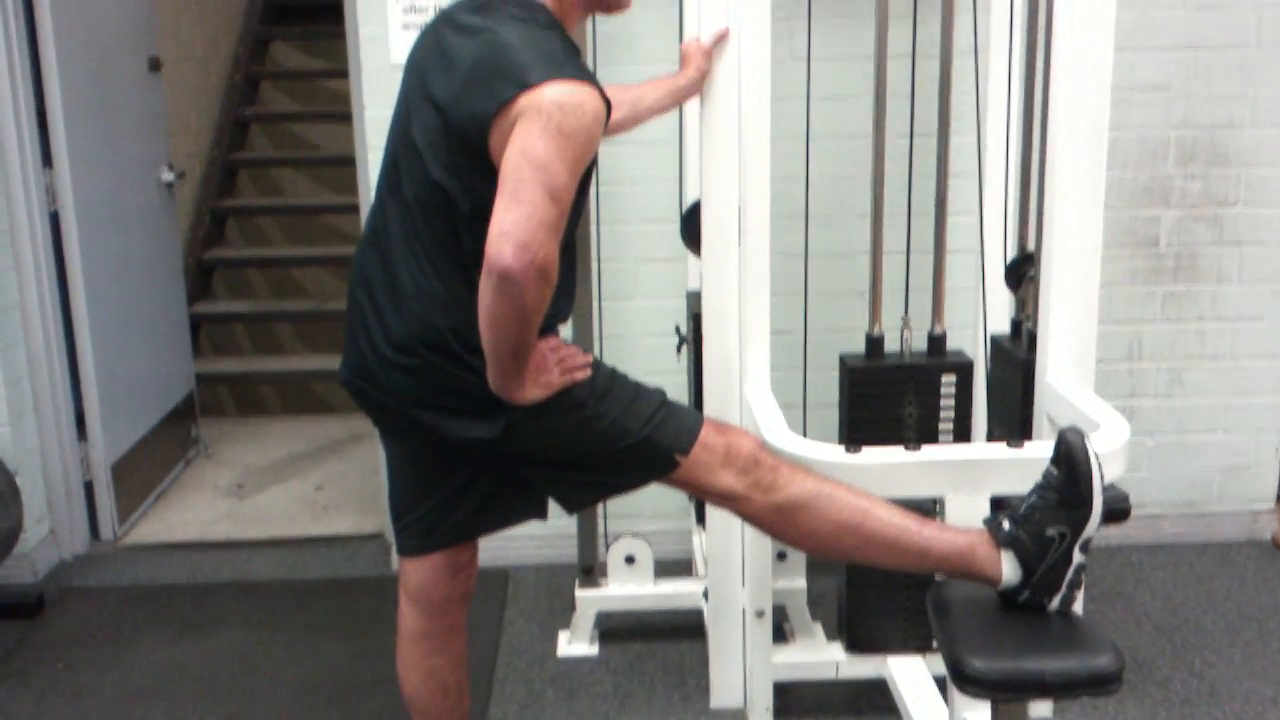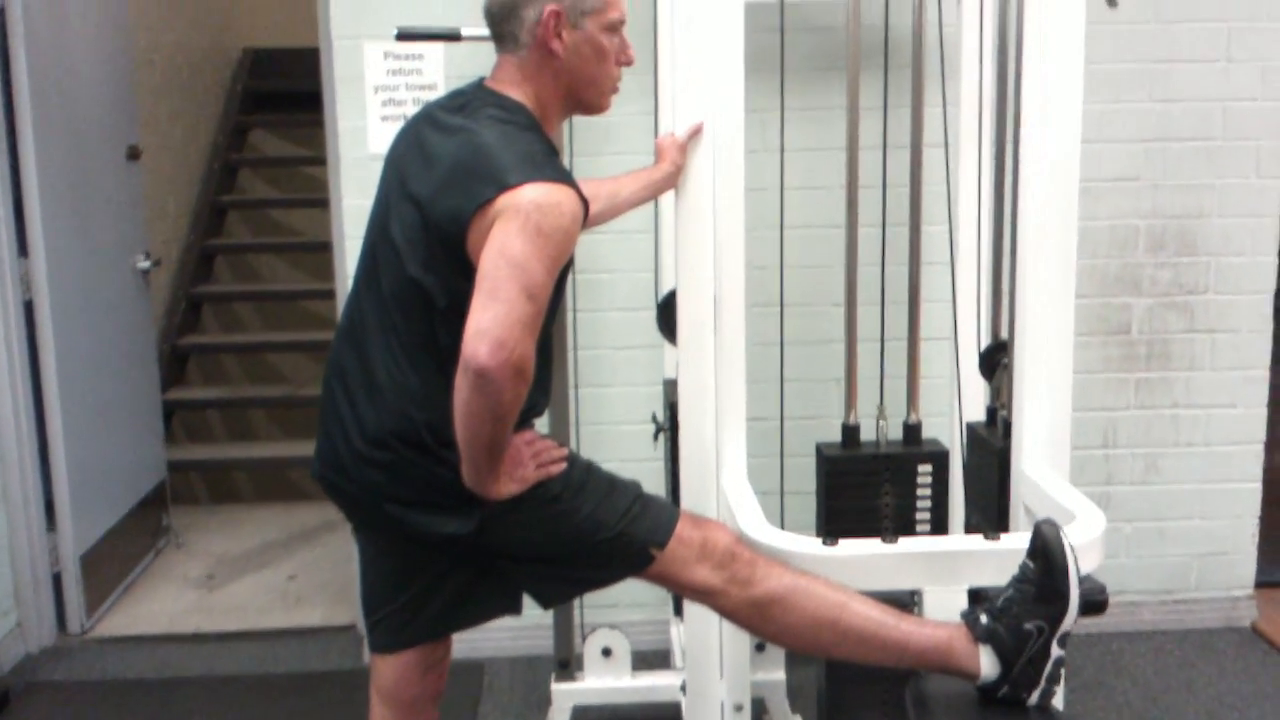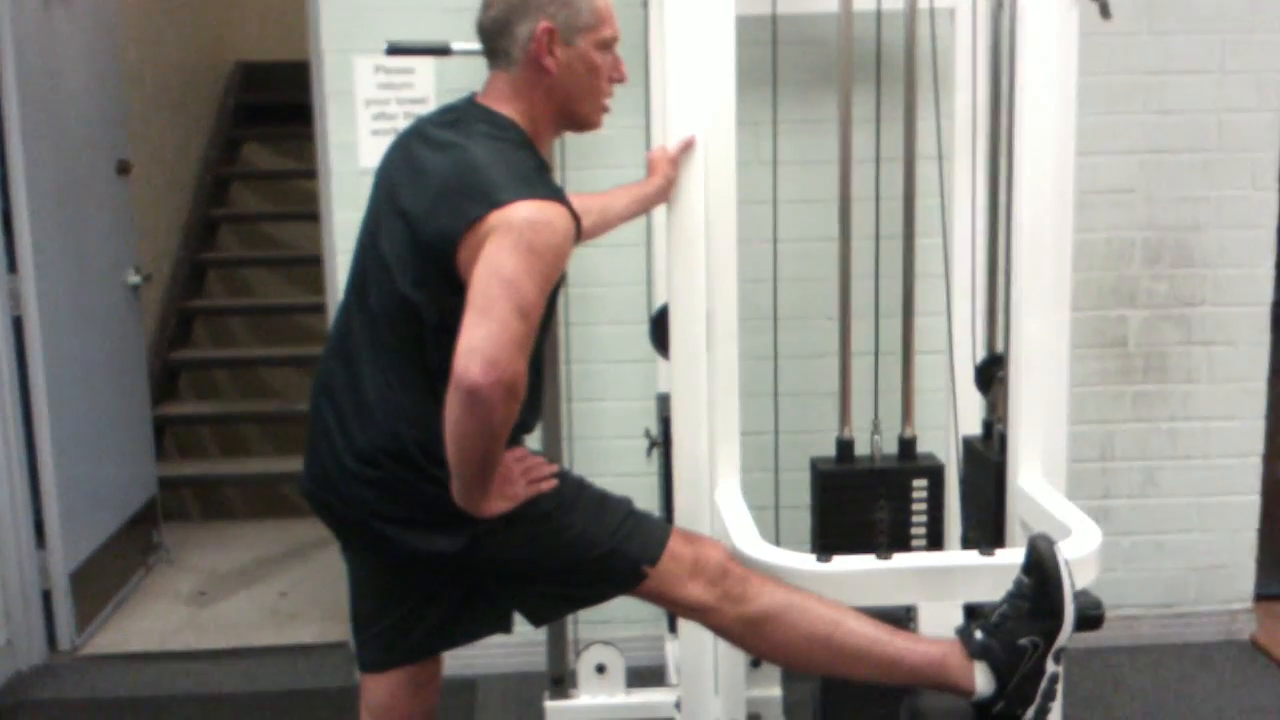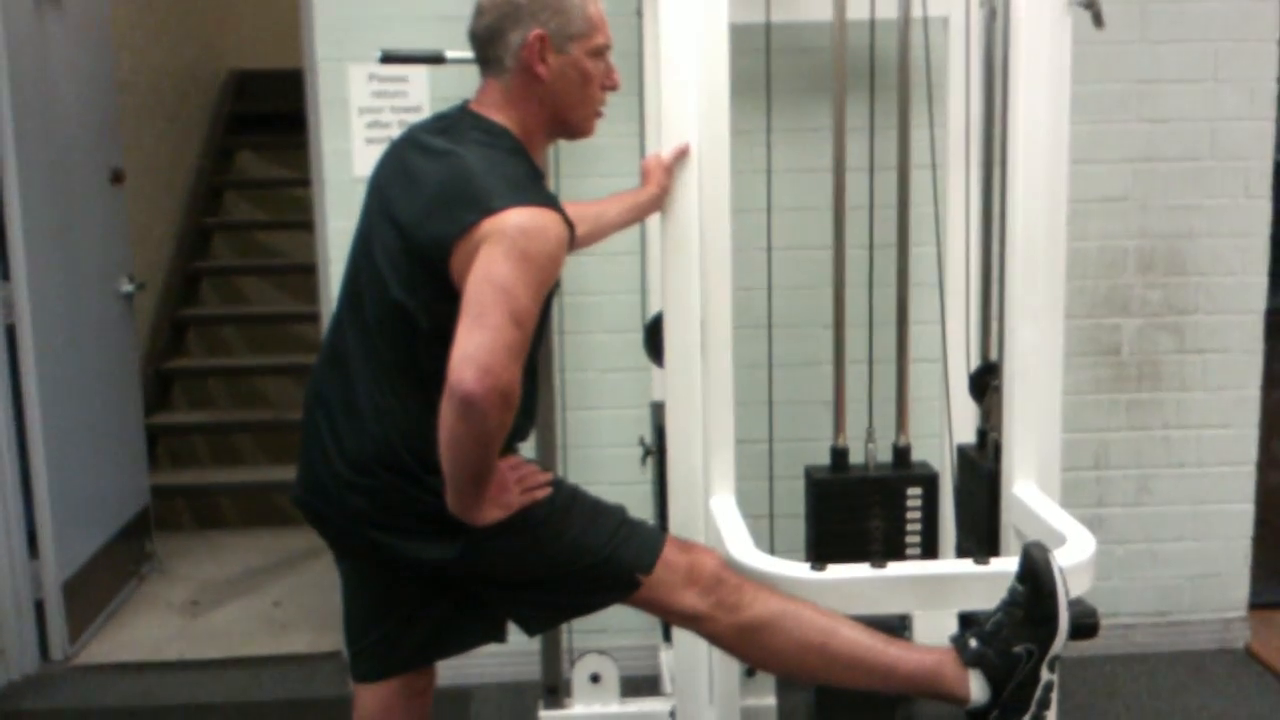
dt=0.7s
person 1, frame 1
right shoulder: (552, 90)
right elbow: (518, 260)
left wrist: (680, 87)
right wrist: (511, 376)
left hip: (397, 362)
right hip: (474, 366)
left knee: (433, 587)
right knee: (736, 467)
right ankle: (1006, 559)
person 1, frame 2
left shoulder: (445, 121)
right shoulder: (532, 191)
right elbow: (494, 359)
left wrist: (658, 179)
right wrist: (484, 474)
left hip: (372, 460)
right hip: (450, 471)
right knee: (714, 561)
right ankle: (981, 653)
person 1, frame 3
left shoulder: (435, 137)
right shoulder: (523, 207)
right elbow: (485, 377)
left wrist: (649, 192)
right wrist: (474, 491)
left hip: (359, 474)
right hip: (434, 485)
right knee: (707, 579)
person 1, frame 4
left shoulder: (428, 144)
right shoulder: (516, 214)
right elbow: (479, 385)
left wrist: (644, 200)
right wrist: (469, 500)
left hip: (352, 483)
right hip: (434, 493)
right knee: (701, 586)
